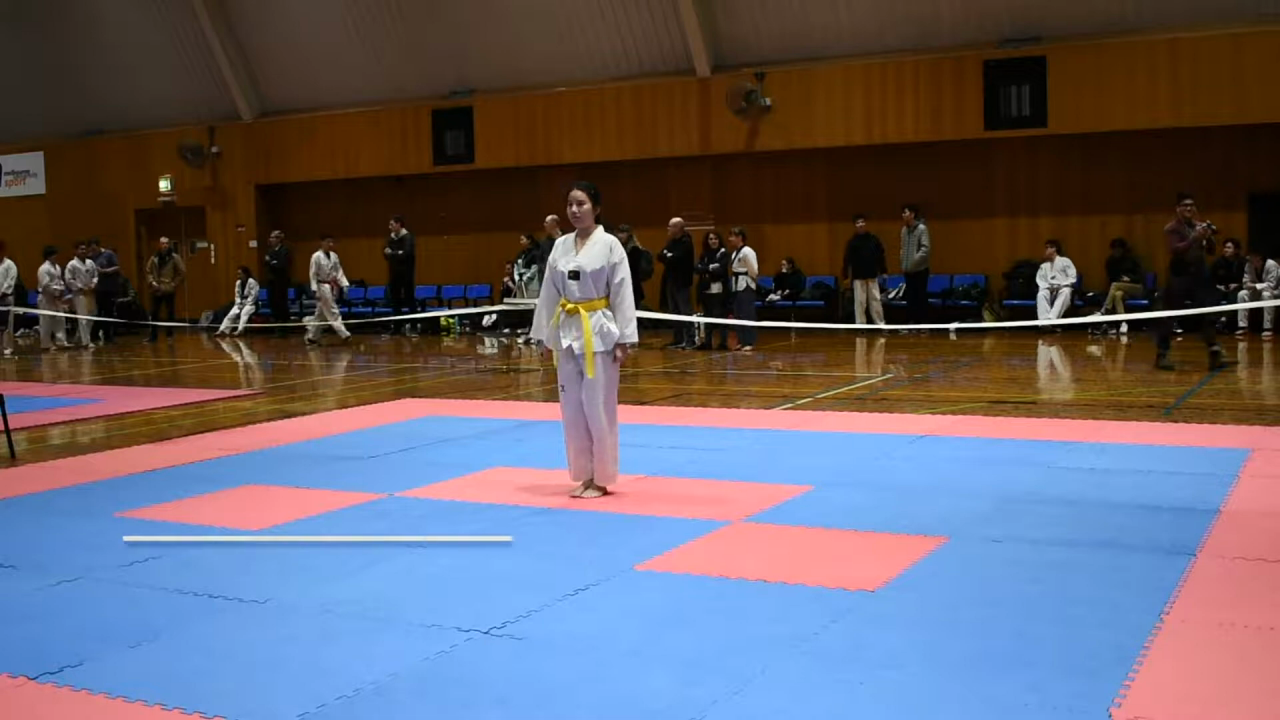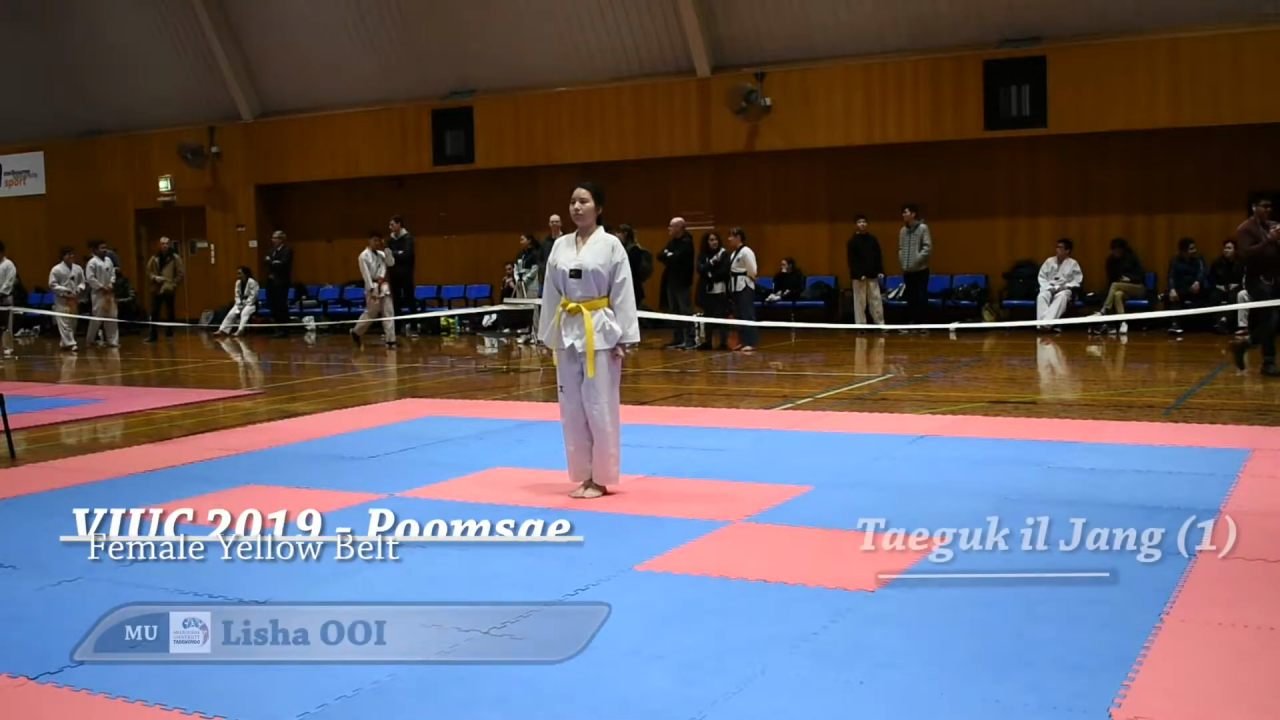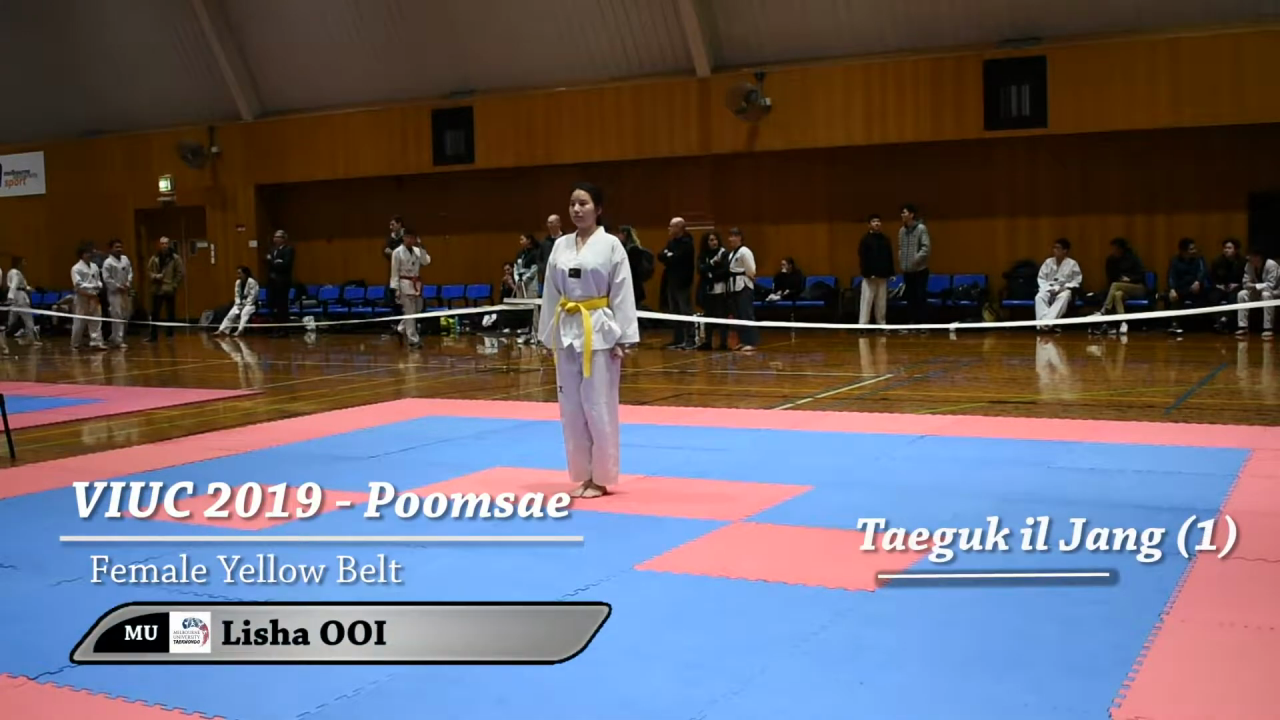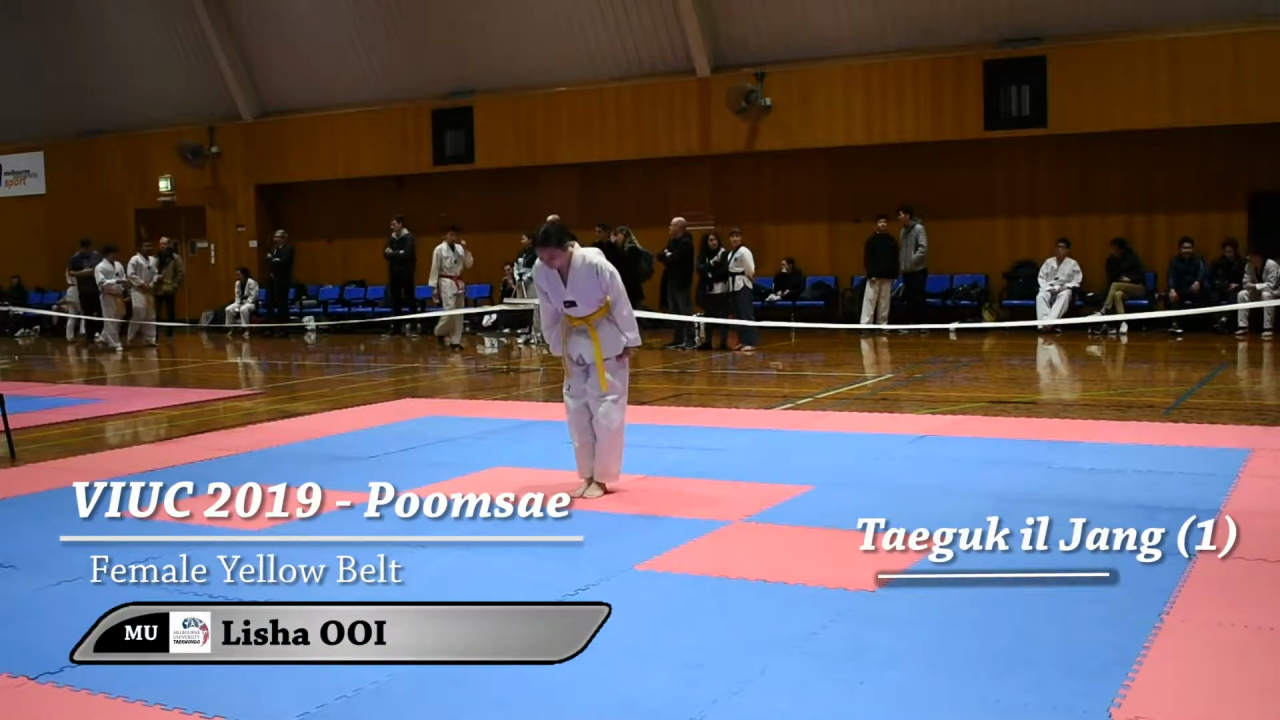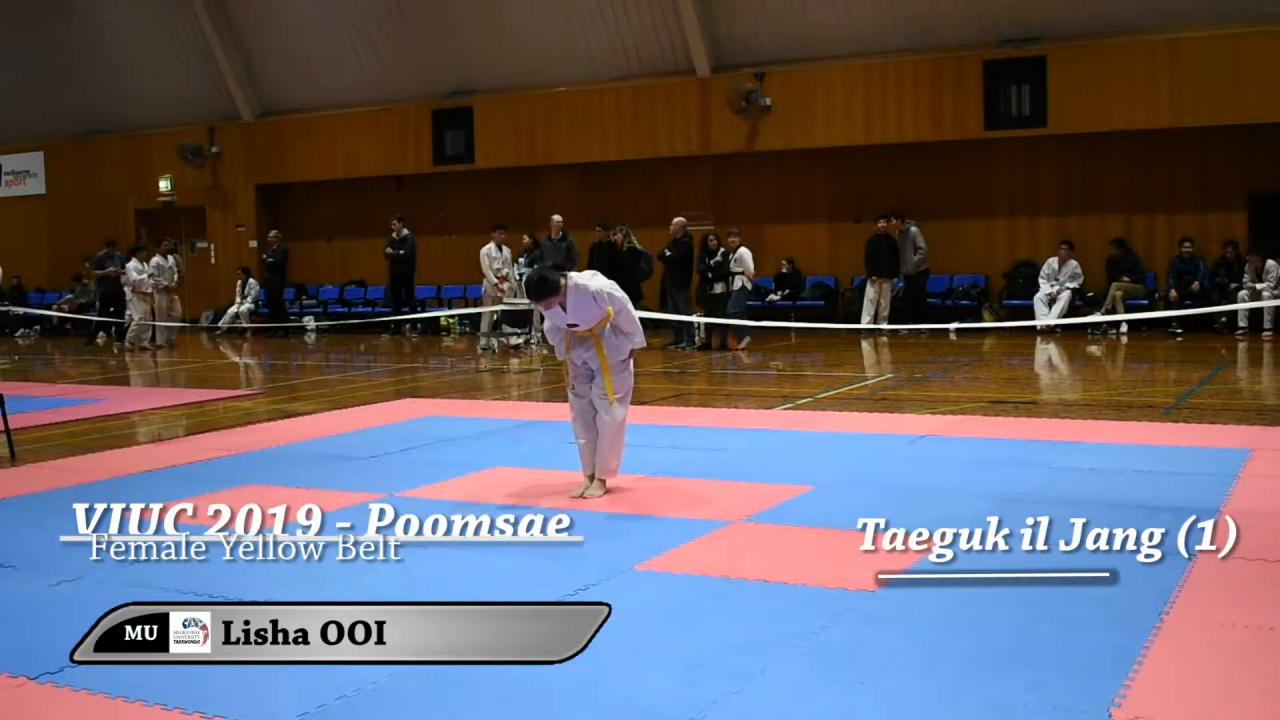
dt=0.7s
person 1, frame 1
left shoulder: (610, 245)
right shoulder: (560, 246)
left elbow: (622, 295)
right elbow: (549, 293)
left wrist: (624, 340)
right wrist: (545, 336)
left hip: (599, 334)
right hip: (567, 333)
left knee: (599, 408)
right knee: (573, 408)
left ankle: (600, 479)
right ankle: (584, 476)
person 1, frame 2
left shoulder: (611, 245)
right shoulder: (560, 245)
left elbow: (623, 294)
right elbow: (551, 293)
left wrist: (623, 339)
right wrist: (549, 336)
left hip: (600, 332)
right hip: (568, 332)
left knee: (599, 406)
right knee: (572, 408)
left ankle: (601, 478)
right ankle: (584, 475)
person 1, frame 3
left shoulder: (611, 245)
right shoulder: (560, 245)
left elbow: (622, 295)
right elbow: (551, 293)
left wrist: (622, 339)
right wrist: (550, 336)
left hip: (598, 332)
right hip: (566, 332)
left knee: (599, 407)
right knee: (571, 408)
left ankle: (601, 479)
right ankle: (584, 476)
person 1, frame 4
left shoulder: (595, 263)
right shoulder: (541, 270)
left elbow: (621, 304)
right elbow: (549, 313)
left wrist: (627, 343)
right wrist: (558, 346)
left hip: (605, 340)
right hip: (573, 341)
left knee: (606, 409)
right knee: (576, 410)
left ankle: (602, 478)
right ankle: (588, 475)
person 1, frame 5
left shoulder: (593, 287)
right shoulder: (543, 298)
left elbow: (624, 310)
left wrist: (633, 344)
right wrist: (564, 350)
left hip: (610, 343)
right hip: (578, 346)
left knee: (609, 409)
right knee: (581, 410)
left ankle: (601, 478)
right ankle: (589, 475)
